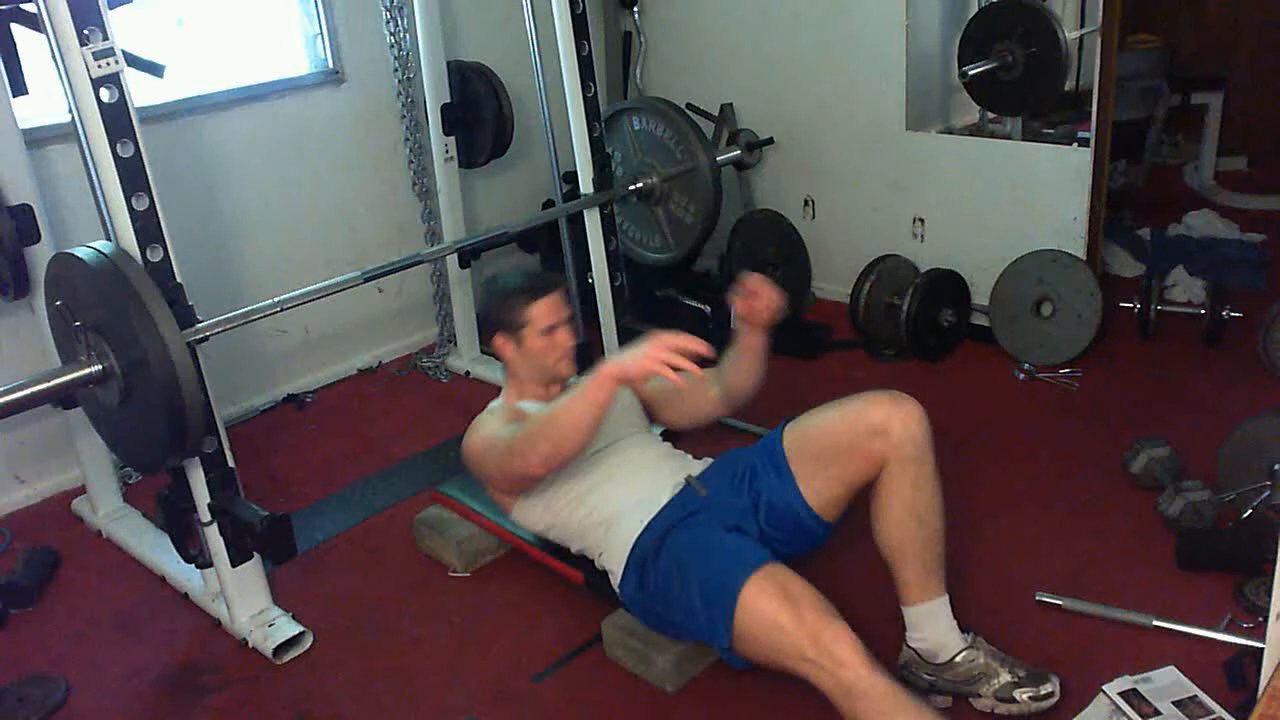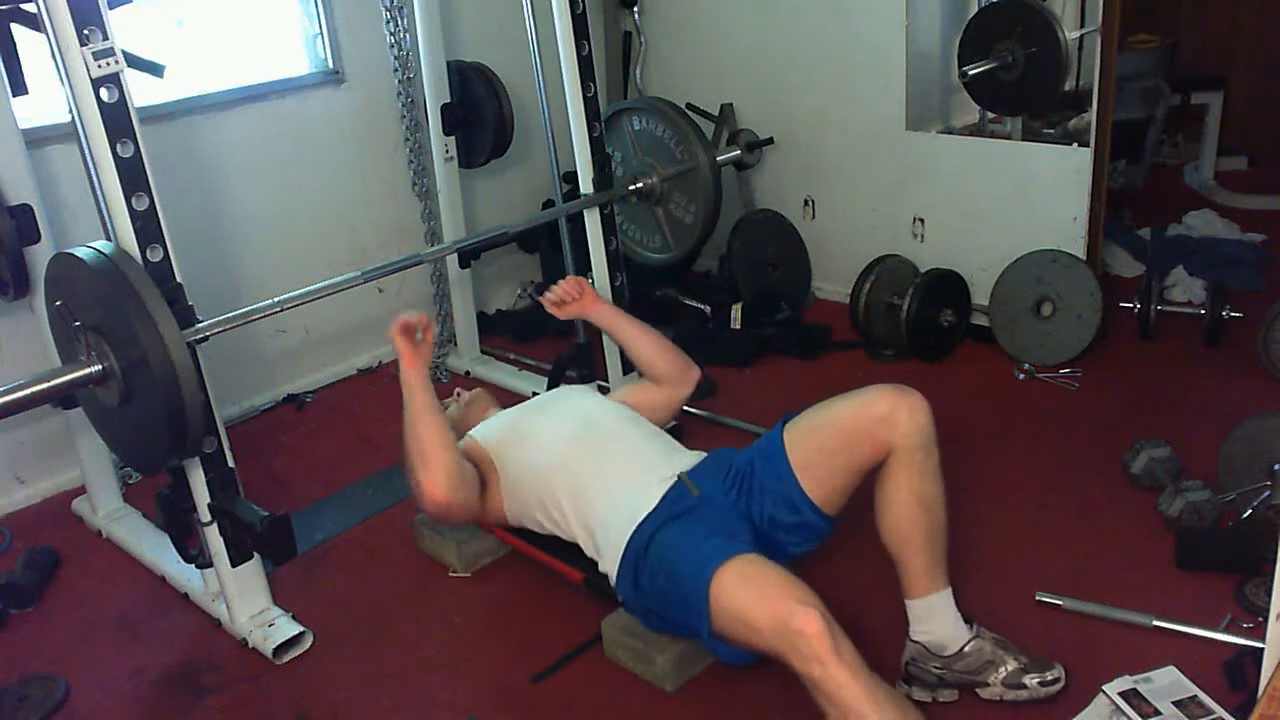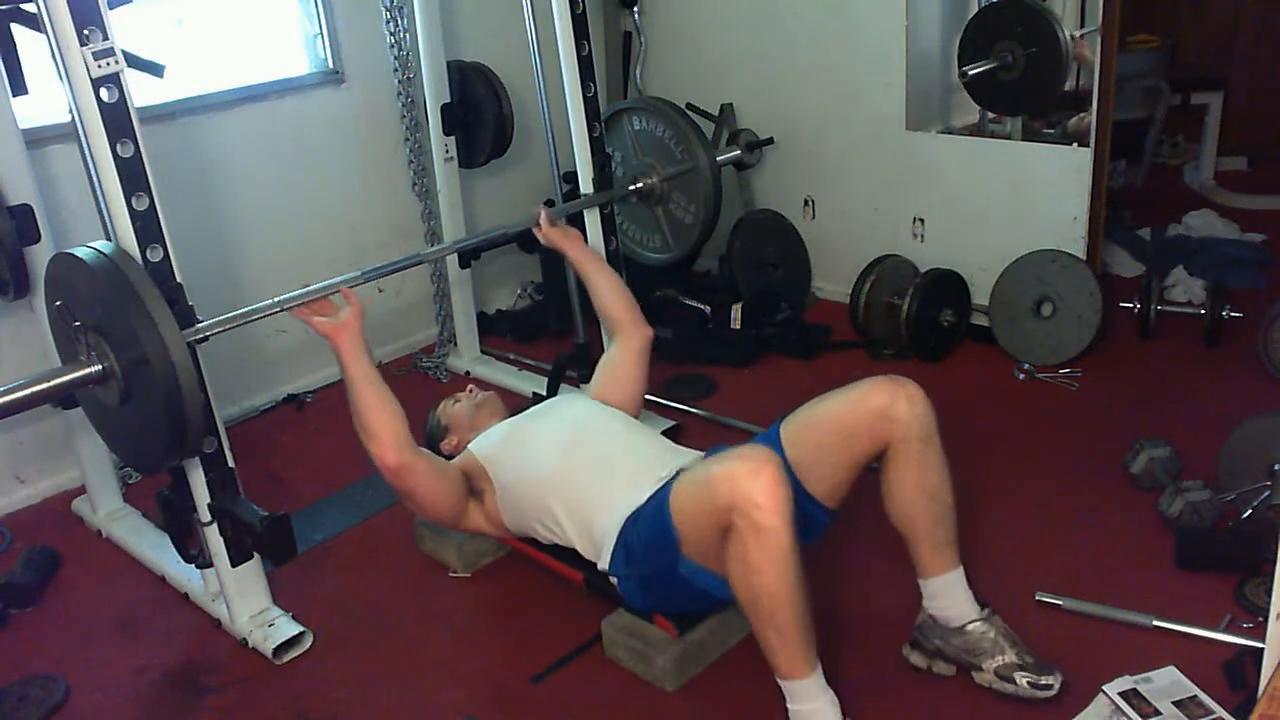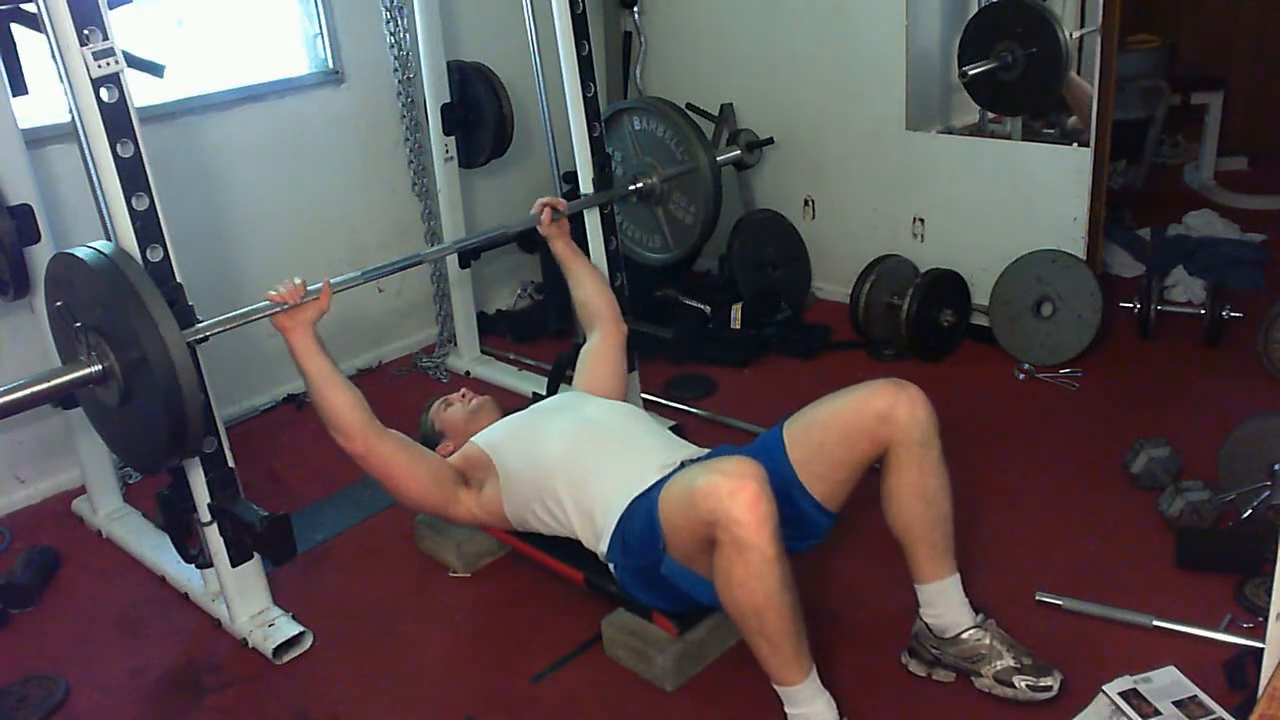
dt=1s
person 1, frame 1
left shoulder: (592, 389)
right shoulder: (489, 436)
left elbow: (719, 396)
right elbow: (533, 458)
left wrist: (752, 329)
right wrist: (613, 370)
left hip: (722, 485)
right hip: (659, 544)
left knee: (894, 418)
right knee: (835, 653)
left ankle: (936, 651)
person 1, frame 2
left shoulder: (570, 401)
right shoulder: (471, 457)
left elbow: (679, 378)
right elbow: (438, 493)
left wrist: (597, 311)
right wrist: (414, 371)
left hip: (722, 479)
right hip: (657, 538)
left knee: (898, 411)
right knee: (807, 629)
left ankle: (940, 645)
person 1, frame 3
left shoulder: (581, 409)
right shoulder: (471, 482)
left elbow: (632, 332)
right elbow: (395, 457)
left wrist: (574, 248)
right wrist: (350, 343)
left hip: (707, 483)
right hip: (650, 542)
left knee: (896, 402)
right knee: (756, 476)
left ankle: (948, 620)
person 1, frame 4
left shoulder: (573, 405)
right shoulder: (470, 477)
left elbow: (608, 327)
right elbow: (362, 436)
left wrist: (561, 243)
right wrist: (302, 334)
left hip: (719, 477)
right hip: (650, 529)
left knee: (899, 407)
right knee: (738, 490)
left ankle: (946, 628)
